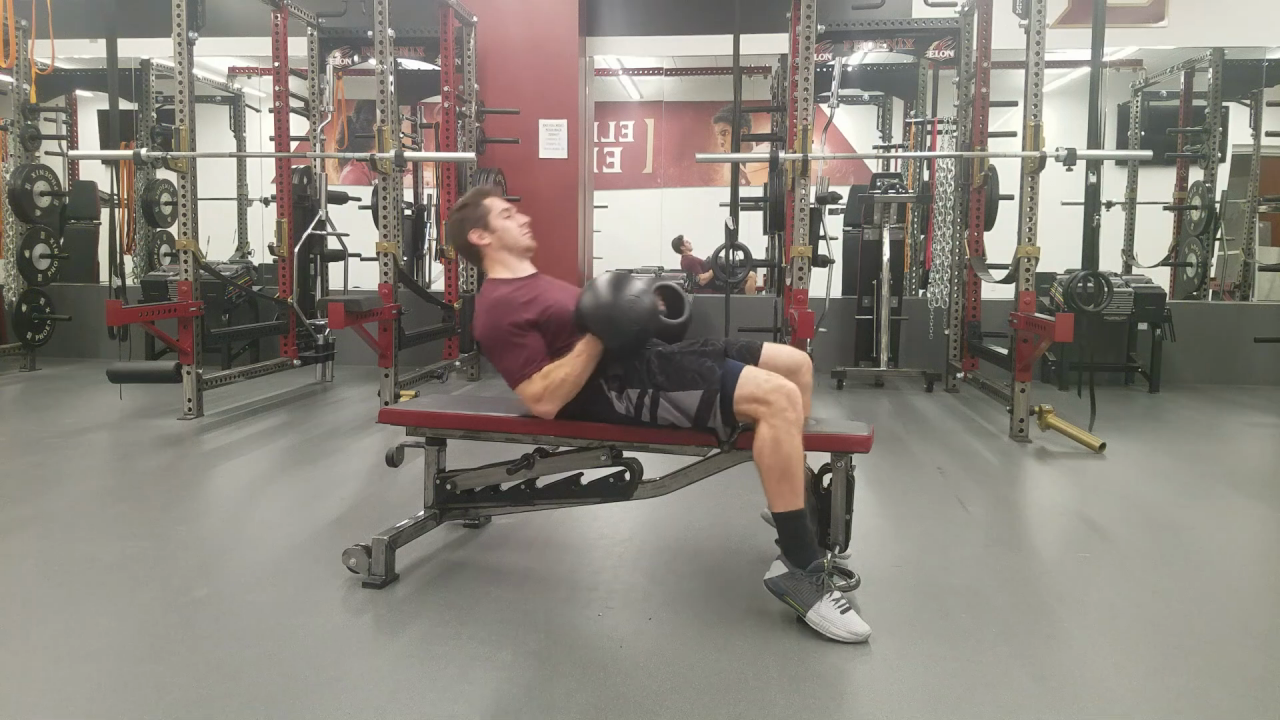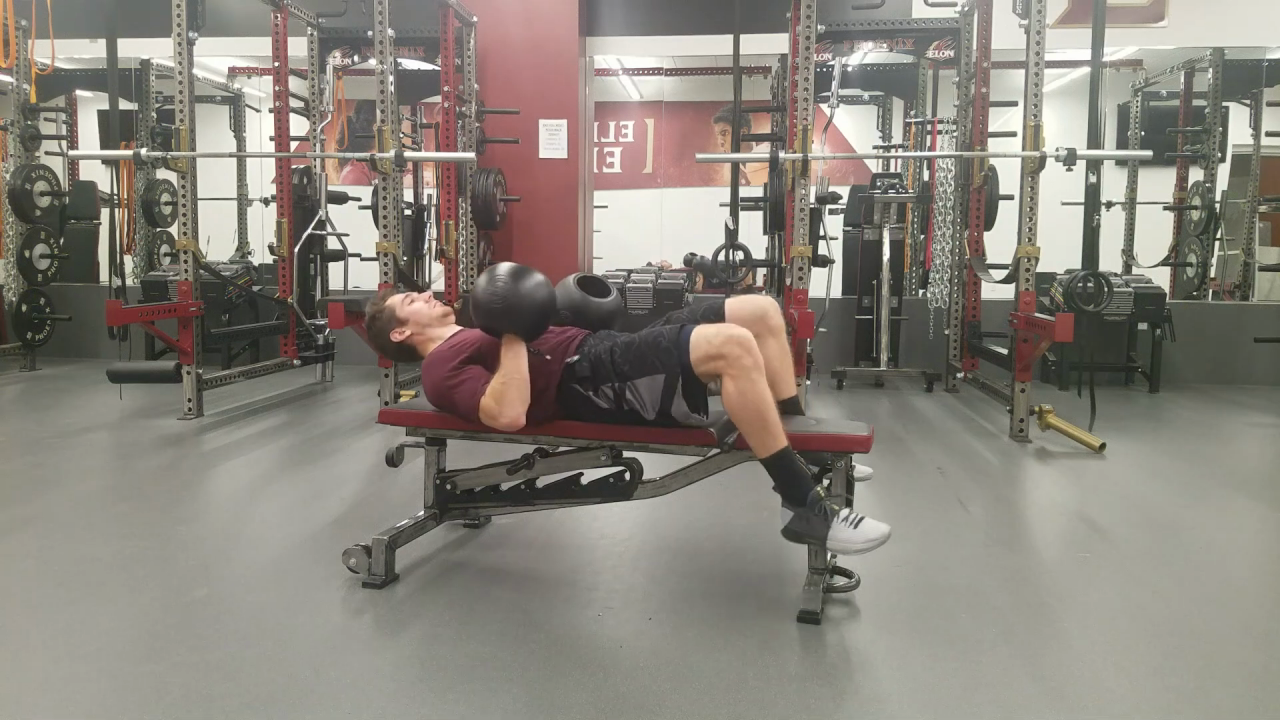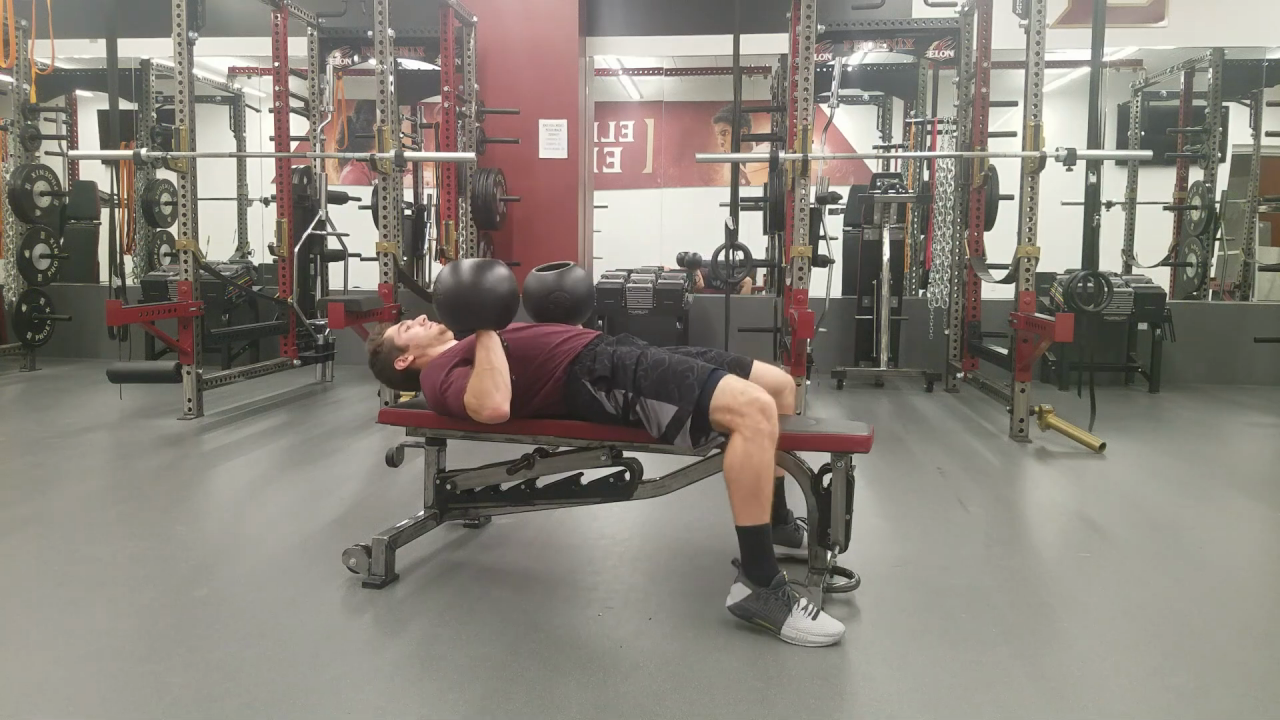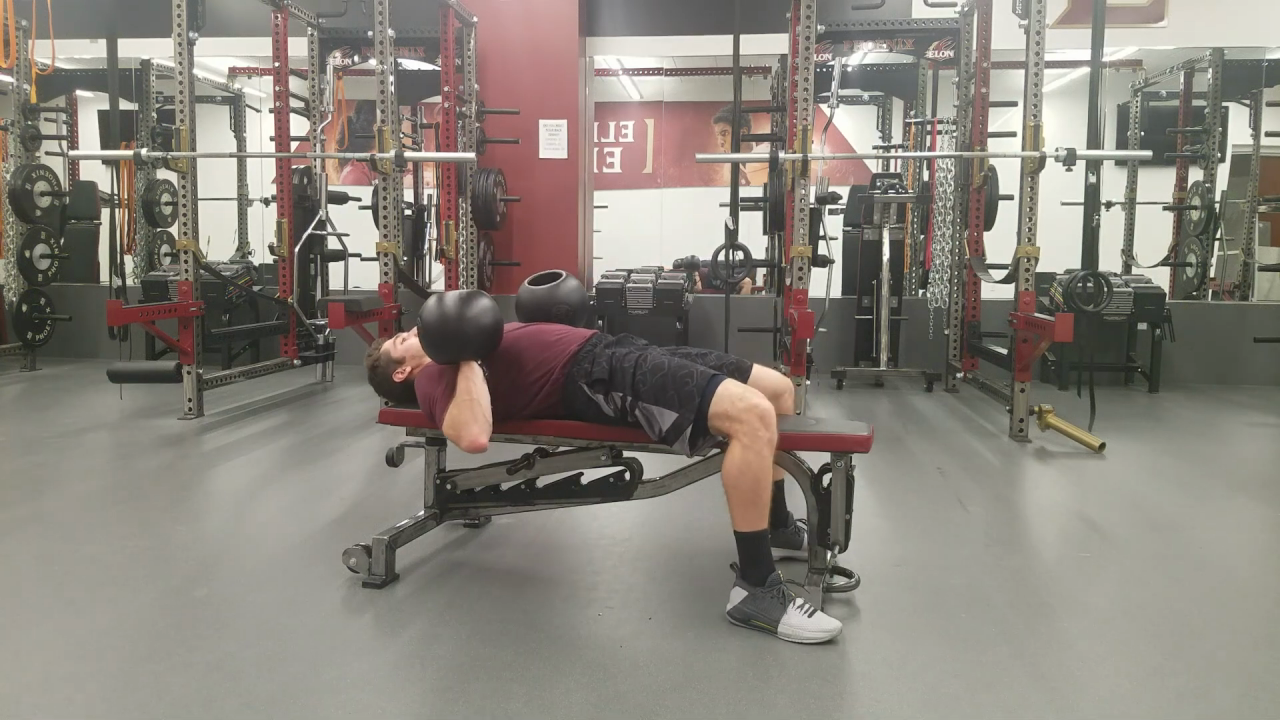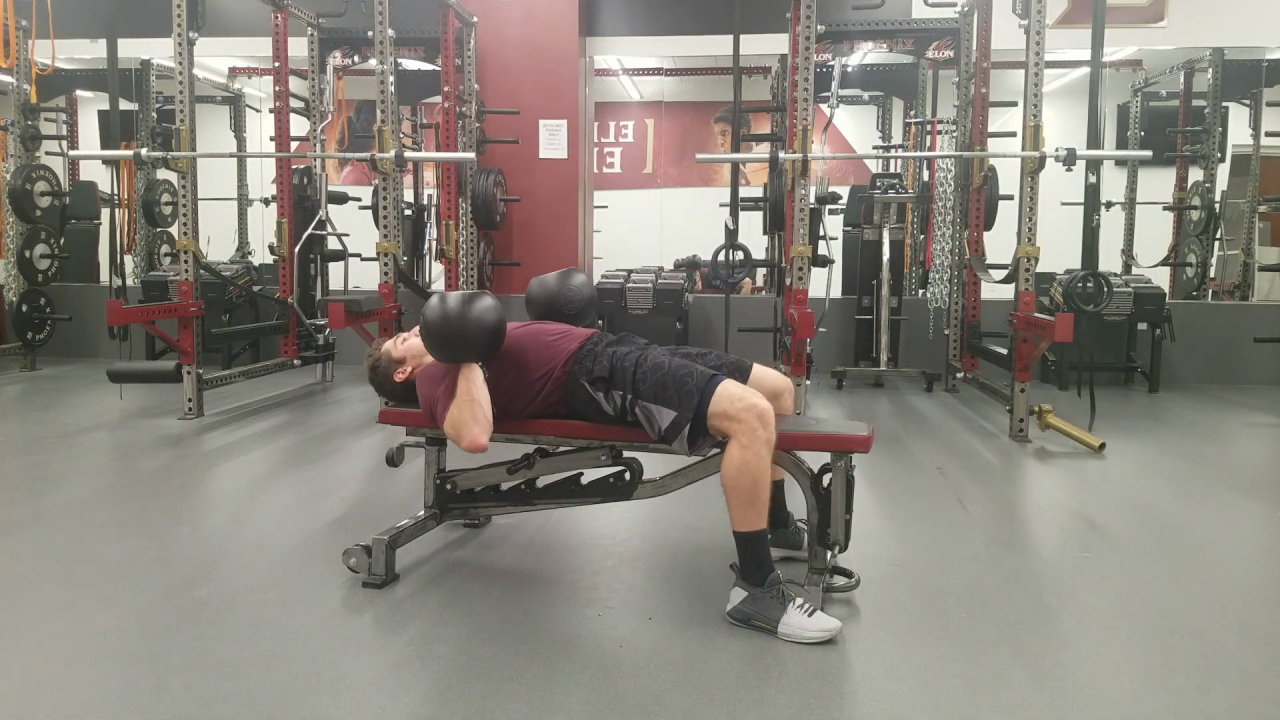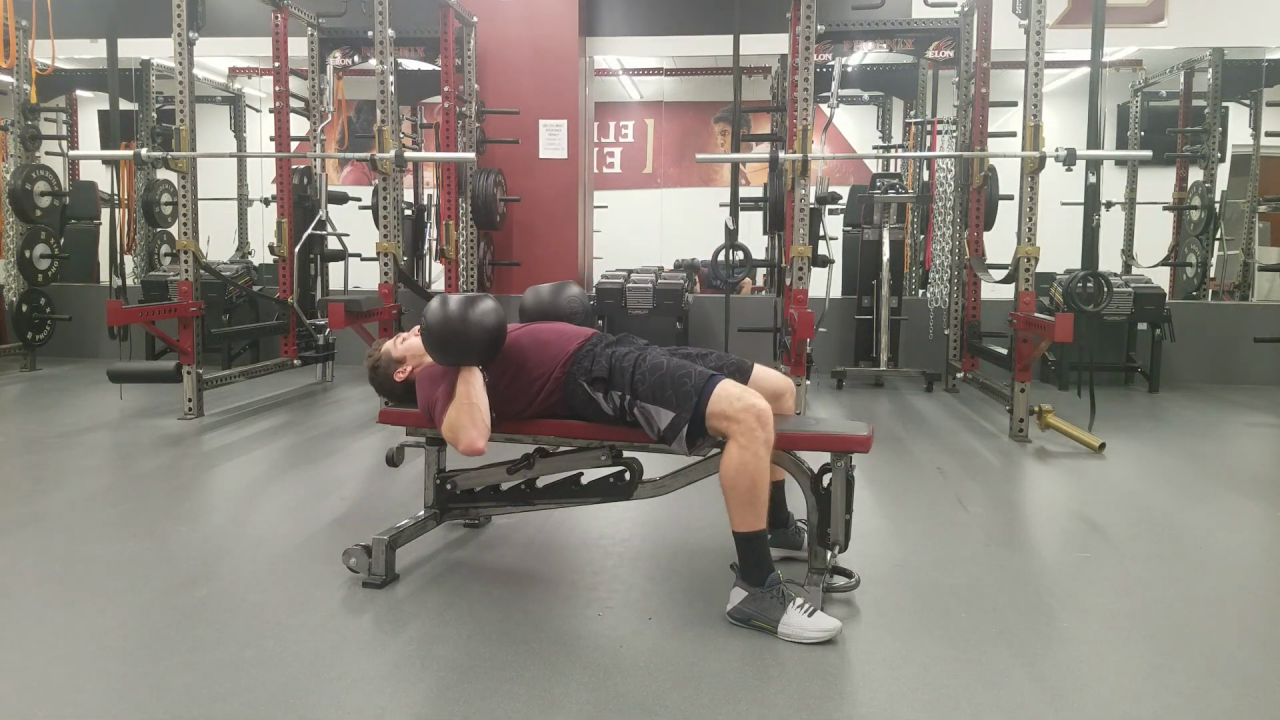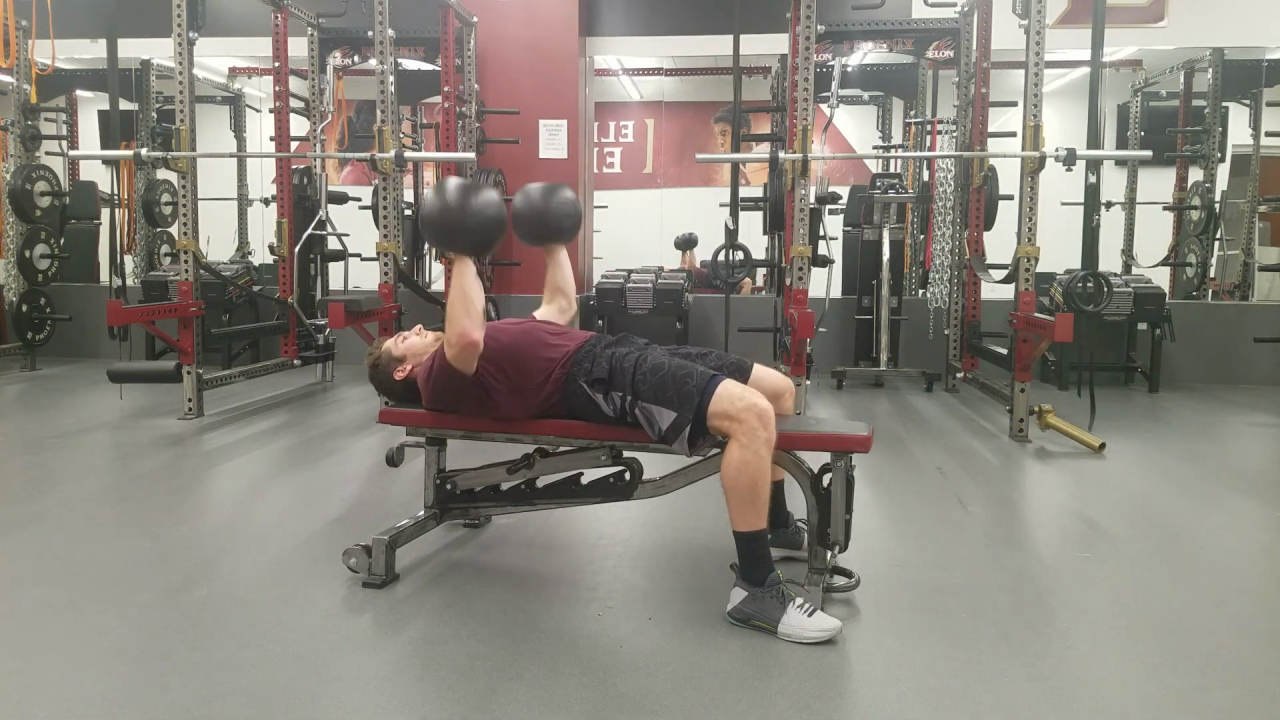
dt=0.5s
person 1, frame 1
left shoulder: (529, 283)
right shoulder: (497, 312)
right elbow: (544, 401)
right wrist: (600, 335)
left hip: (647, 353)
right hip: (623, 383)
left knee: (795, 363)
right knee: (779, 397)
left ankle: (790, 505)
right ankle: (799, 566)
person 1, frame 2
left shoulder: (465, 344)
right shoulder: (441, 370)
right elbow: (509, 415)
right wrist: (511, 334)
left hip: (609, 348)
right hip: (595, 381)
left knee: (761, 311)
right knee: (735, 345)
left ankle: (802, 455)
right ankle: (804, 506)
person 1, frame 3
left shoulder: (466, 352)
right shoulder: (440, 372)
right elbow: (494, 407)
right wrist: (482, 327)
right hip: (600, 377)
left knee: (779, 386)
right knee: (753, 410)
left ankle: (777, 522)
right ankle: (759, 587)
person 1, frame 4
left shoulder: (455, 357)
right shoulder: (434, 378)
right elbow: (474, 437)
right wrist: (464, 355)
right hip: (599, 378)
left knee: (778, 389)
right knee: (754, 415)
left ankle: (779, 526)
right ankle: (756, 589)
person 1, frame 5
right shoulder: (437, 377)
right elbow: (474, 437)
left wrist: (543, 318)
right hip: (597, 377)
left knee: (777, 390)
right knee: (751, 416)
left ankle: (779, 527)
right ankle: (756, 589)
person 1, frame 6
right shoulder: (436, 377)
right elbow: (471, 440)
right wrist: (466, 358)
right hip: (599, 378)
left knee: (778, 390)
right knee: (749, 415)
left ankle: (778, 526)
right ankle: (756, 589)
person 1, frame 7
left shoulder: (482, 347)
right shoulder: (441, 382)
left elbow: (561, 306)
right elbow: (465, 339)
left wrist: (554, 243)
right wrist: (460, 257)
right hip: (595, 380)
left knee: (777, 391)
right knee: (752, 416)
left ankle: (777, 527)
right ankle: (757, 589)
